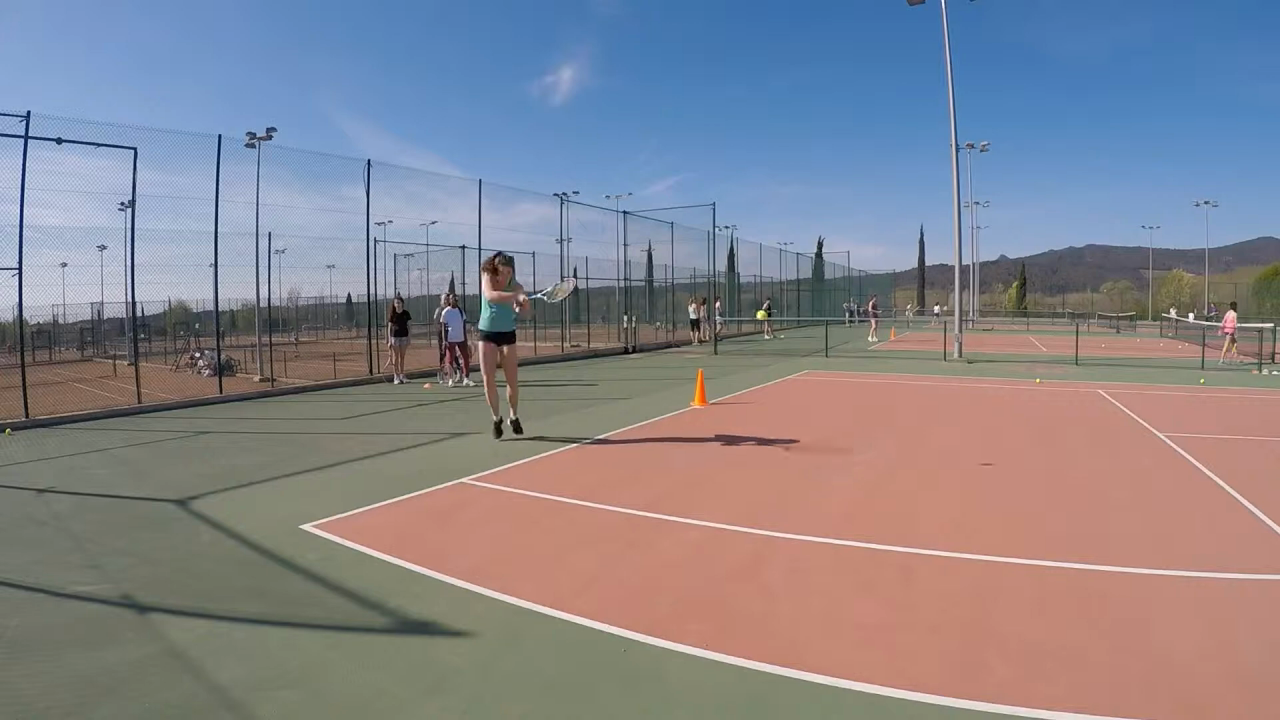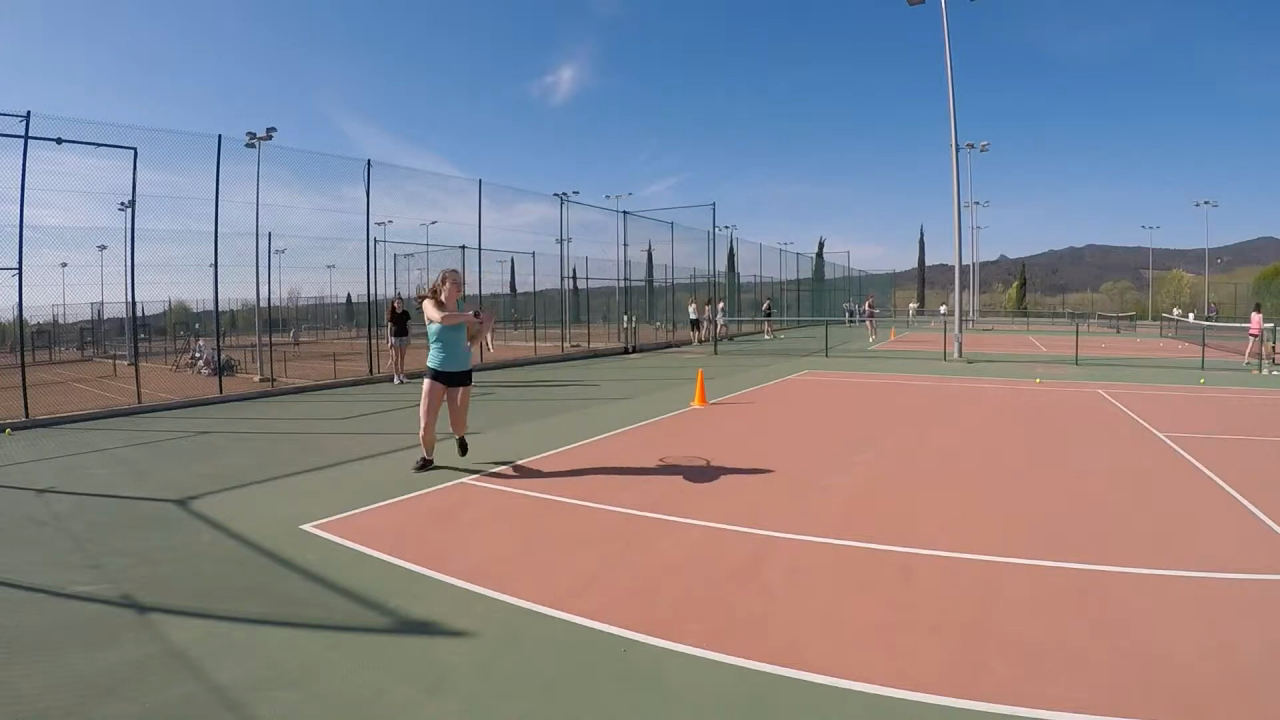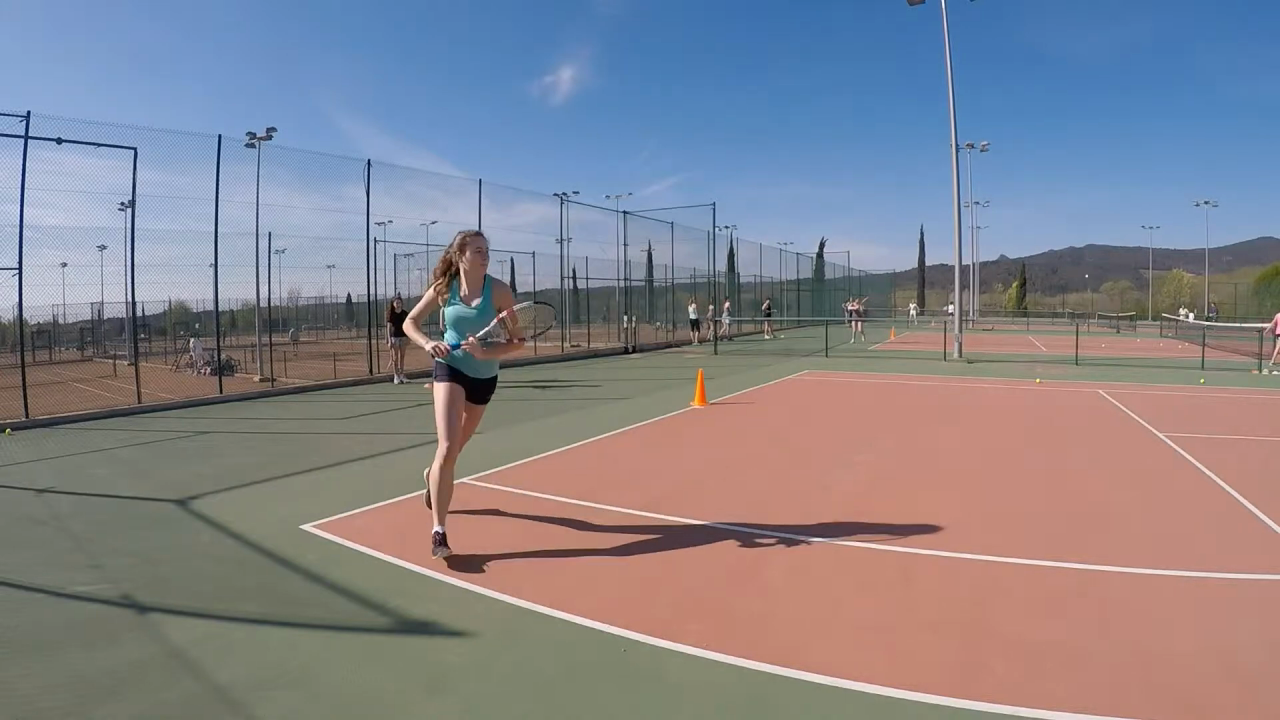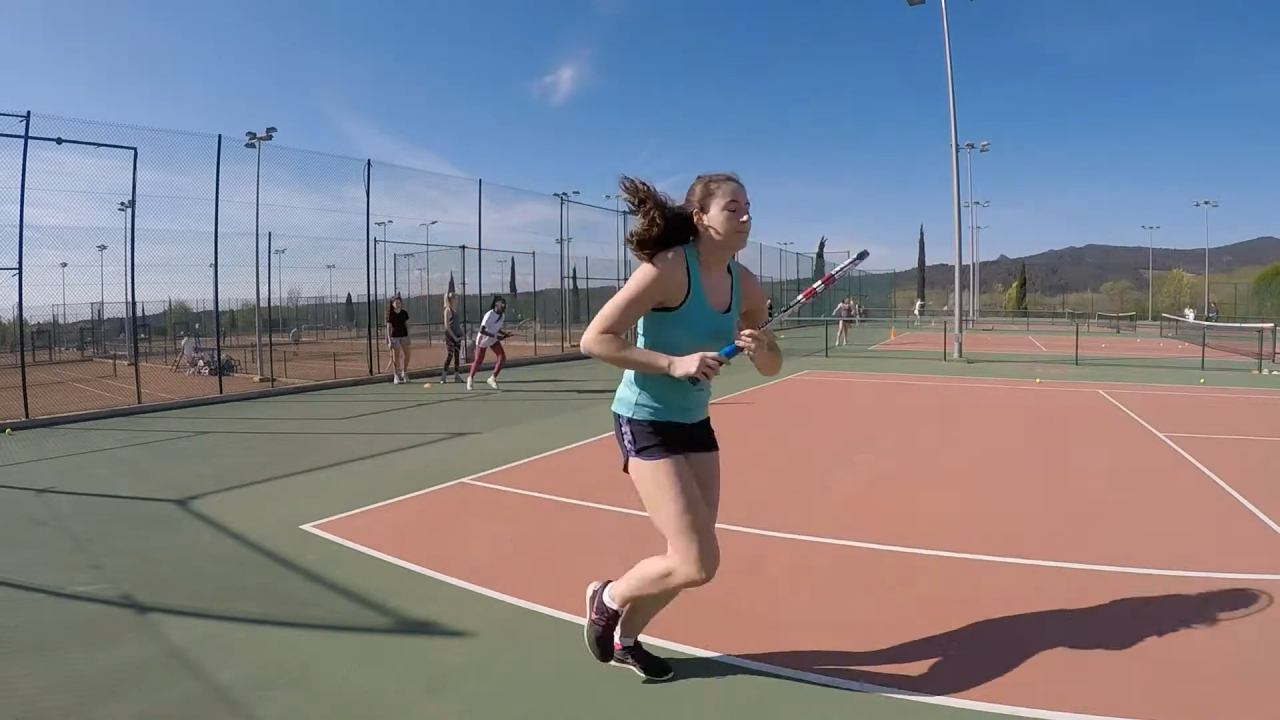
dt=0.5s
person 1, frame 1
left shoulder: (516, 287)
right shoulder: (488, 277)
left elbow: (523, 313)
right elbow: (490, 295)
left wrist: (523, 309)
right wrist: (516, 296)
left hip: (507, 334)
right hip: (487, 333)
left knee: (511, 381)
right knee: (488, 379)
person 1, frame 2
left shoulder: (464, 309)
right shoulder: (430, 304)
left elbow: (472, 341)
right elbow: (441, 318)
left wrist: (483, 326)
right wrist: (470, 318)
left hip: (461, 372)
right hip: (436, 371)
left knee: (458, 425)
right knee: (427, 424)
left ankle: (459, 434)
right ankle: (427, 455)
person 1, frame 3
left shoulder: (500, 290)
right shoulder: (443, 287)
left elbow: (520, 342)
right elbow: (409, 322)
left wrist: (489, 352)
right wrist: (428, 343)
left hip: (483, 377)
right hip: (450, 370)
left knee: (458, 444)
right knee: (448, 447)
left ankle: (433, 477)
right ankle: (438, 531)
person 1, frame 4
left shoulder: (746, 283)
right shoulder: (664, 268)
left elbow: (771, 366)
right elbow: (593, 340)
left wrist: (757, 343)
right wrist: (673, 365)
left hip: (692, 423)
right hip: (644, 422)
left knee: (694, 556)
right knee: (697, 567)
left ankle: (623, 637)
right ankle: (609, 597)
